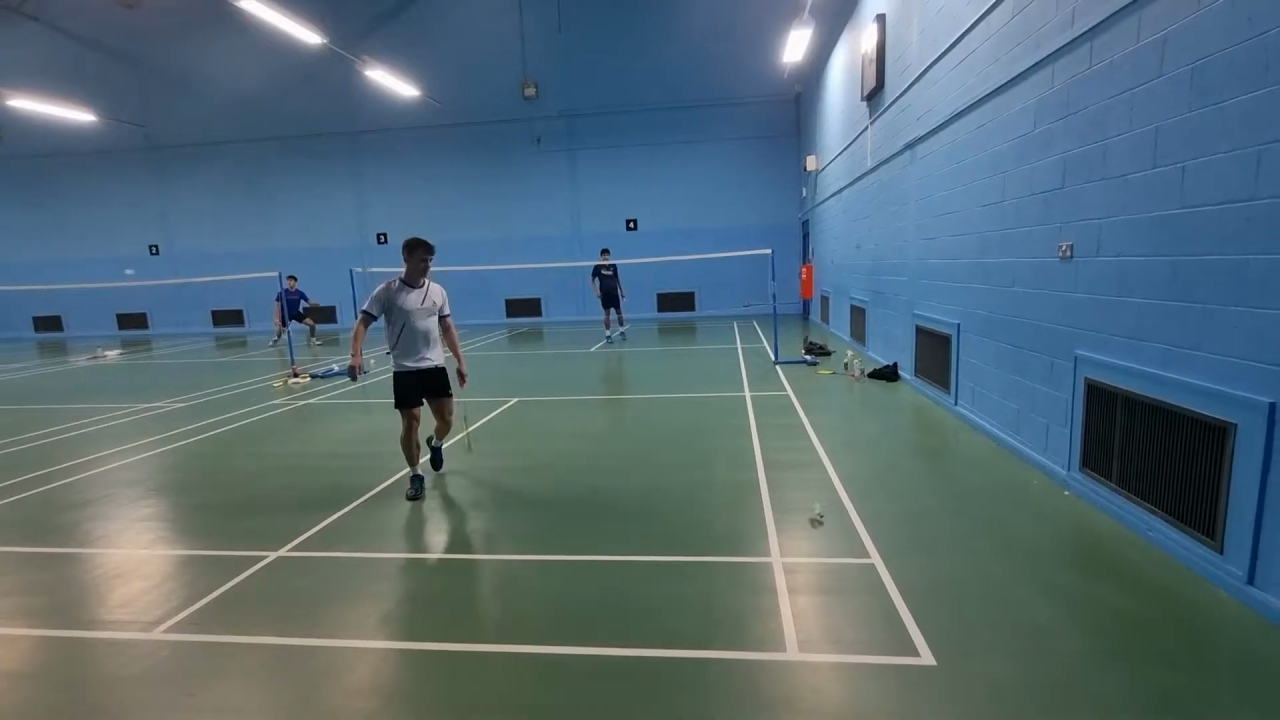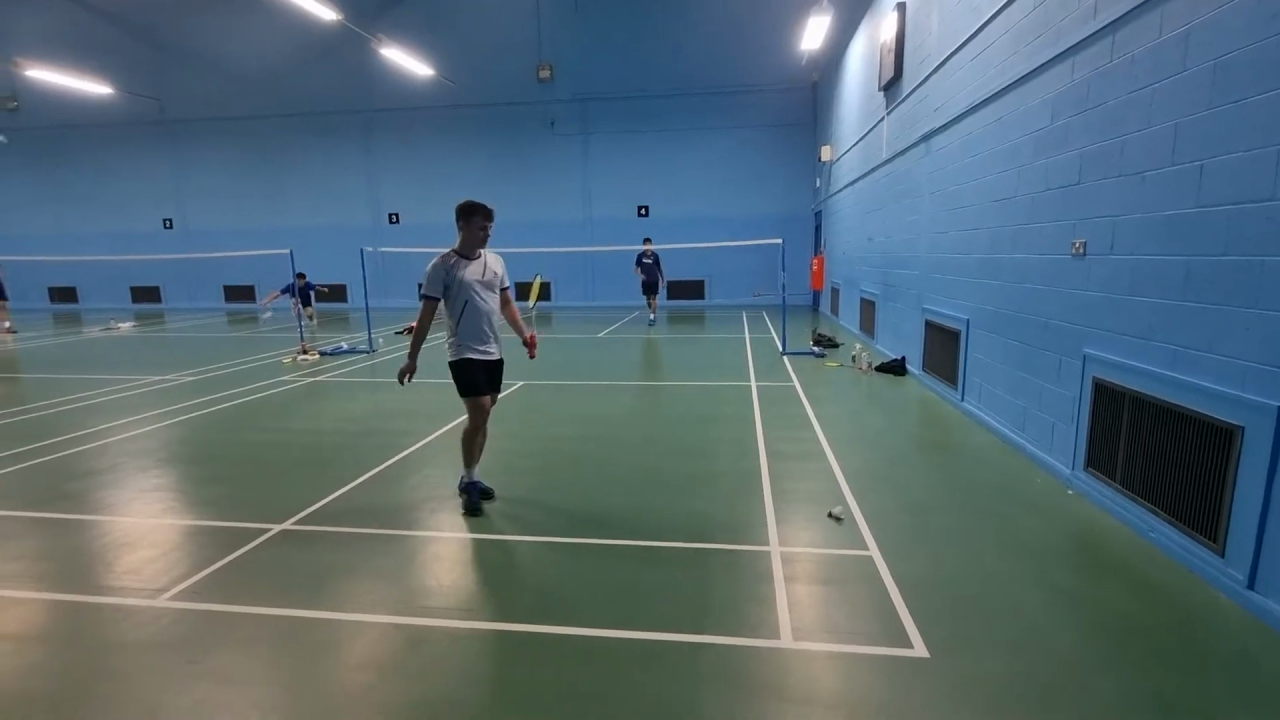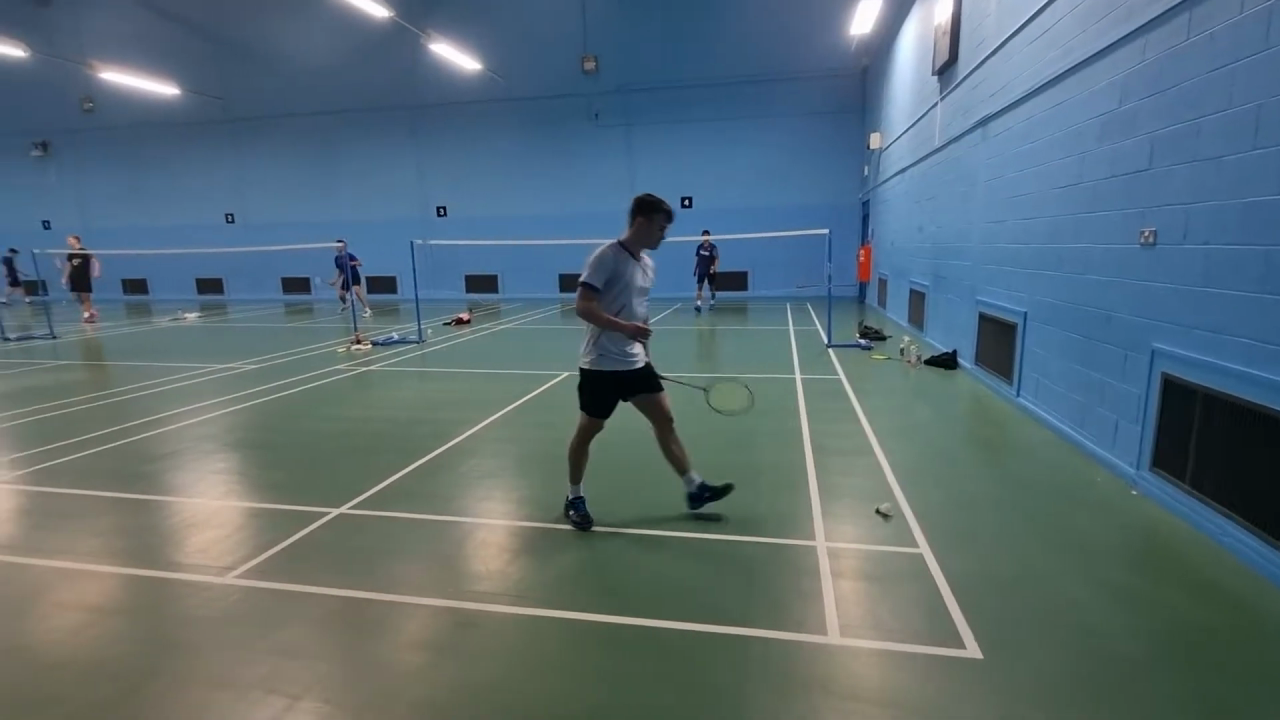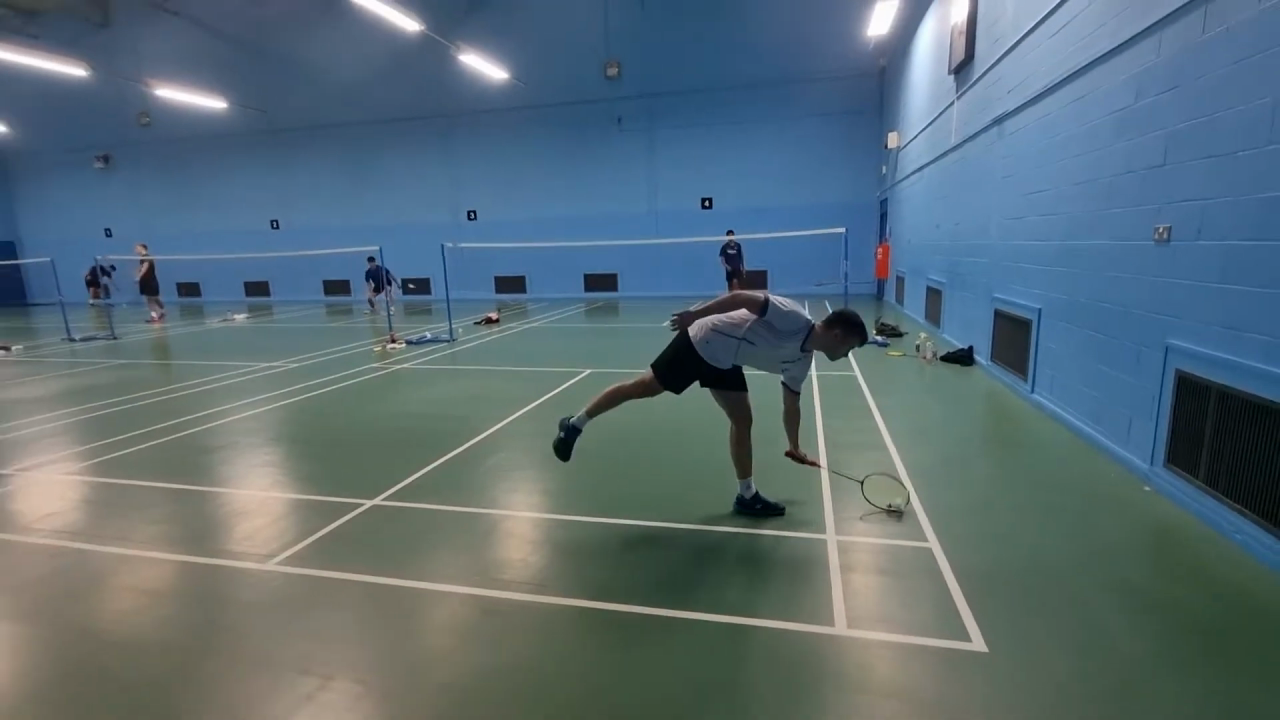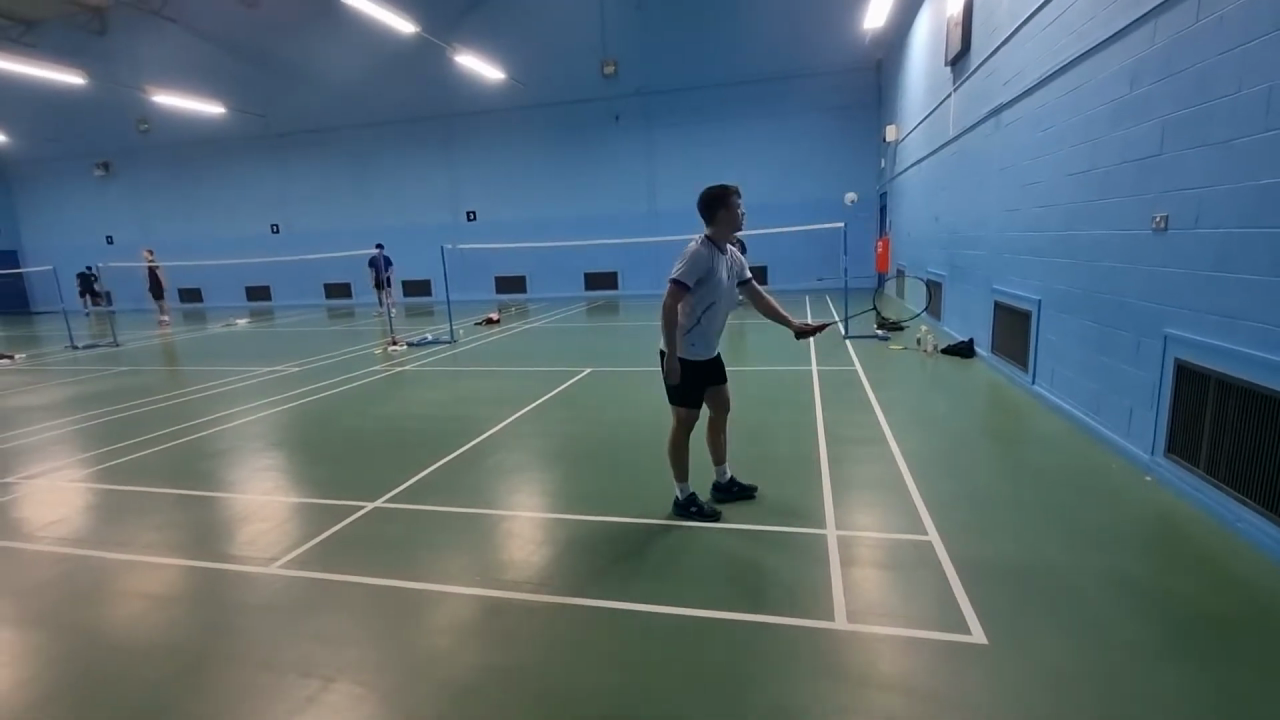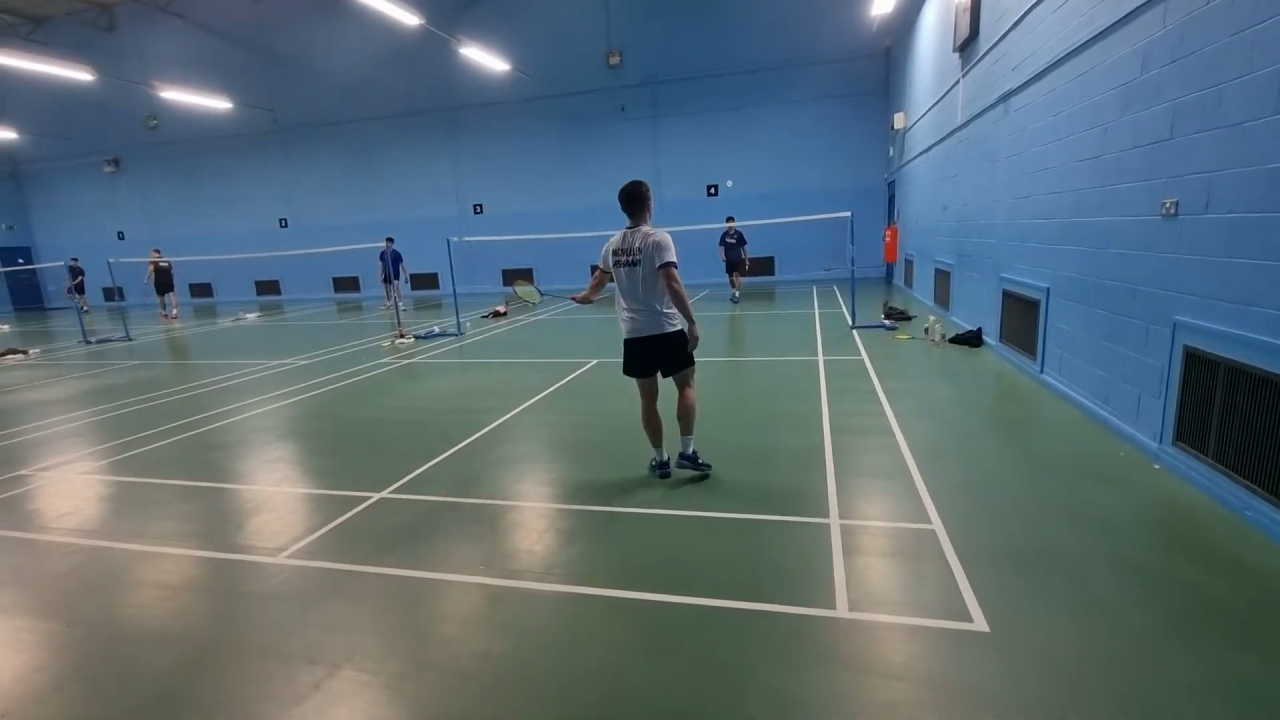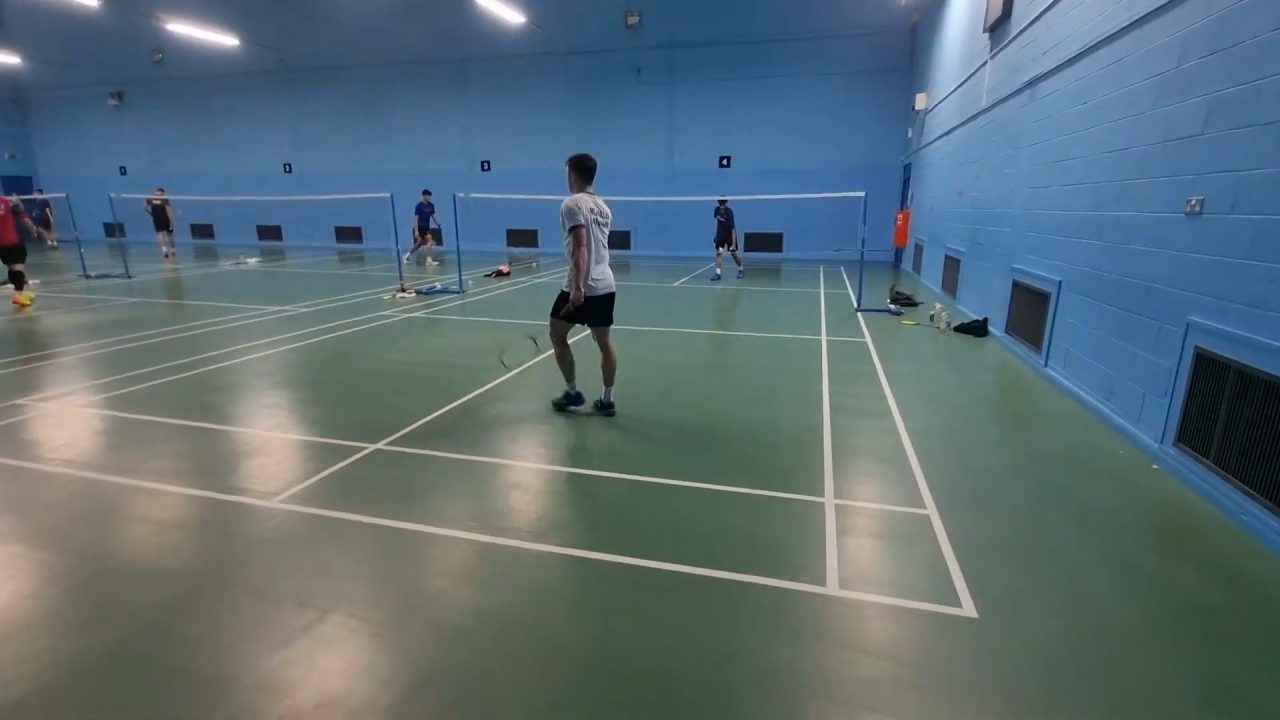
dt=0.7s
person 1, frame 1
left shoulder: (438, 292)
right shoulder: (386, 291)
left elbow: (448, 329)
right elbow: (362, 324)
left wrist: (460, 362)
right wrist: (355, 356)
left hip: (435, 366)
right hip: (405, 369)
left knee: (446, 419)
right knee: (411, 421)
left ankle: (435, 443)
right ankle: (416, 475)
person 1, frame 2
left shoulder: (495, 261)
right shoulder: (441, 266)
left elbow: (507, 303)
right elbow: (426, 316)
left wrist: (524, 334)
right wrist: (412, 358)
left hip: (493, 354)
right hip: (465, 356)
left knee: (481, 418)
right knee: (479, 413)
left ankle: (469, 478)
right ankle: (469, 480)
person 1, frame 3
left shoulder: (647, 264)
right shoulder: (606, 257)
right elbow: (582, 306)
left wrist: (640, 344)
right wrist: (624, 327)
left hip: (634, 363)
right hip: (601, 364)
left knee: (664, 419)
right knee: (589, 429)
left ankle: (696, 490)
right ankle: (574, 498)
person 1, frame 4
left shoulder: (801, 360)
right shoulder: (794, 318)
left elbow: (791, 407)
right elbow: (741, 298)
left wrist: (795, 448)
right wrist: (696, 314)
left hip: (724, 362)
right hip: (700, 344)
left knee: (743, 419)
right knee: (641, 388)
left ankle: (747, 495)
right ankle: (574, 425)
person 1, frame 5
left shoulder: (732, 255)
right shoulder: (697, 254)
left elbow: (757, 296)
right elbow: (670, 304)
left wrist: (793, 325)
right wrist: (673, 355)
left hip: (706, 352)
right hip: (685, 355)
left knee: (721, 408)
right knee: (685, 422)
left ankle: (724, 482)
right ankle: (683, 498)
person 1, frame 6
left shoulder: (613, 244)
right shoulder: (659, 239)
left elbow: (600, 277)
right elbow: (672, 284)
left wrist: (587, 296)
right wrist: (692, 323)
left hip: (633, 333)
right hip: (665, 330)
left knee: (649, 398)
right knee: (685, 386)
left ankle: (661, 459)
right ankle: (687, 452)
person 1, frame 7
left shoulder: (572, 204)
right shoulder: (602, 207)
left elbow: (580, 245)
left wrist: (577, 285)
left hip: (583, 289)
right hip: (606, 285)
left knee: (557, 335)
right knee: (605, 342)
left ankle: (573, 391)
right ankle: (608, 399)
